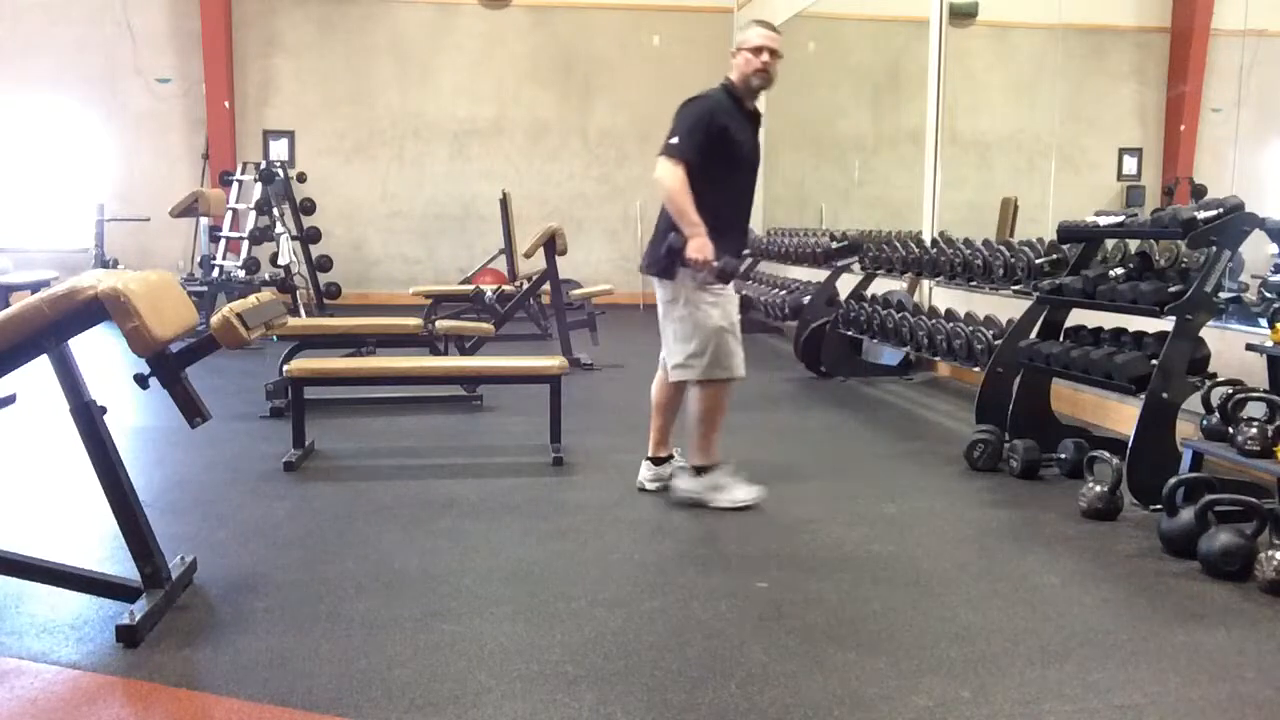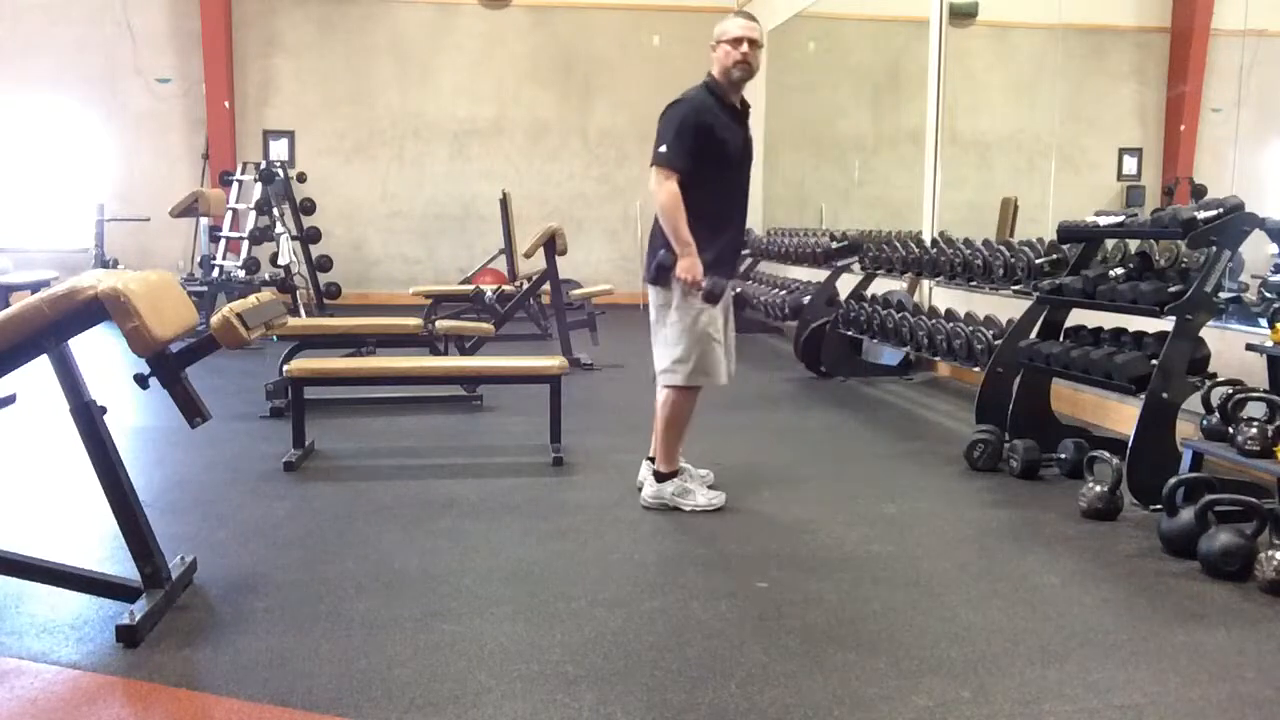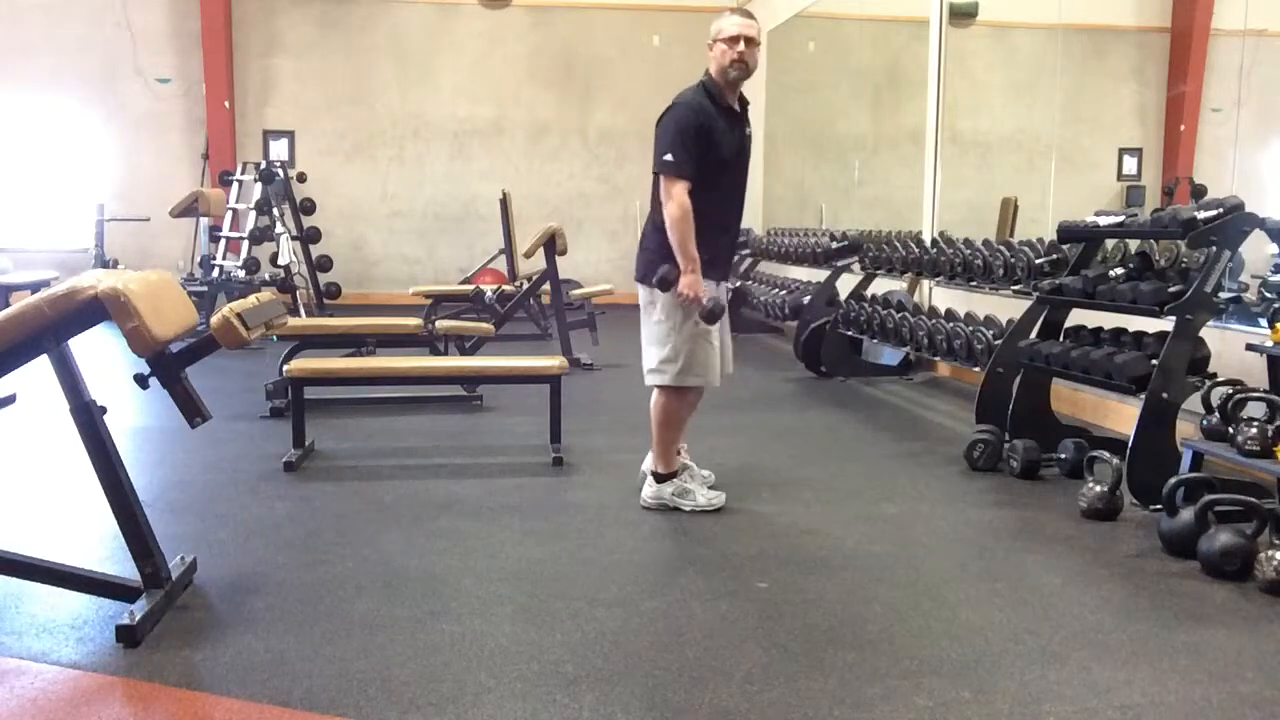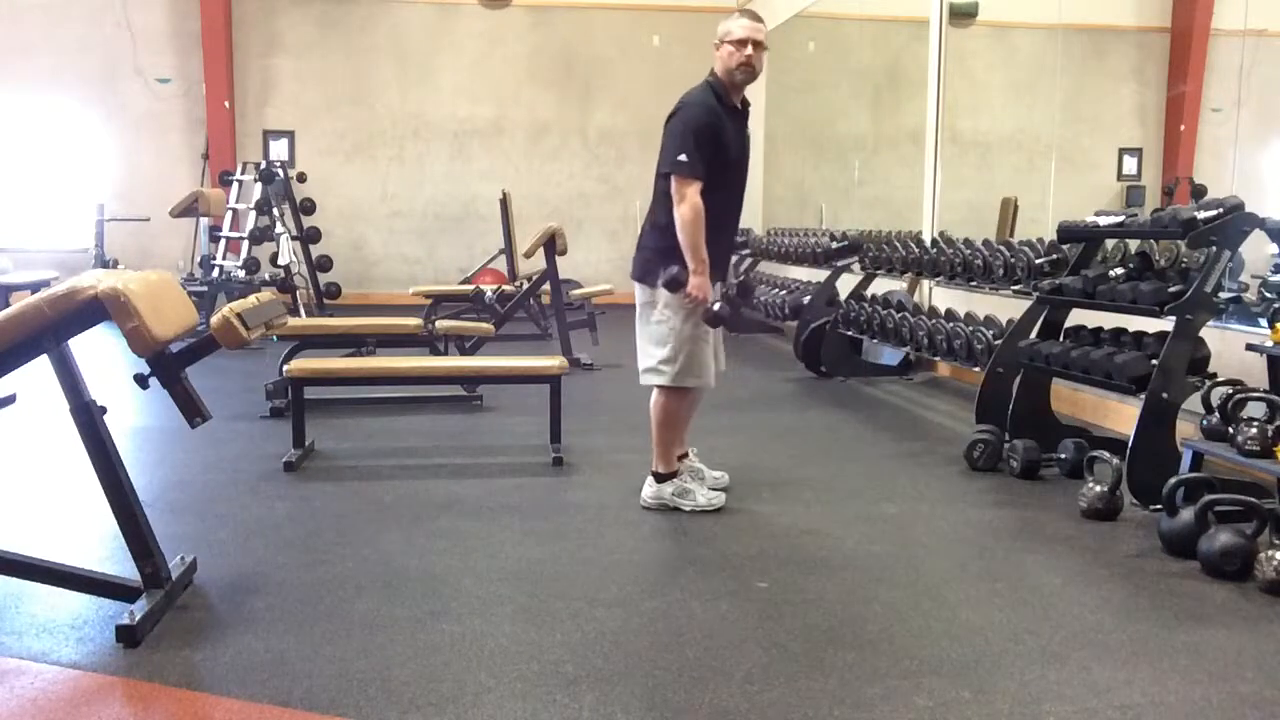
dt=0.2s
person 1, frame 1
left shoulder: (747, 119)
right shoulder: (707, 108)
right elbow: (668, 171)
right wrist: (695, 235)
left hip: (706, 262)
right hip: (691, 262)
left knee: (677, 365)
right knee: (715, 367)
left ankle: (657, 461)
right ankle: (702, 472)
person 1, frame 2
left shoulder: (739, 114)
right shoulder: (691, 109)
right elbow: (663, 184)
right wrist: (686, 254)
left hip: (715, 267)
right hip: (687, 268)
left knee: (686, 370)
right knee: (688, 373)
left ankle: (658, 461)
right ankle: (665, 480)
person 1, frame 3
left shoulder: (738, 112)
right shoulder: (689, 111)
right elbow: (673, 195)
right wrist: (687, 270)
left hip: (711, 269)
right hip: (678, 269)
left knee: (705, 371)
right knee: (679, 373)
left ankle: (667, 455)
right ankle: (664, 480)
person 1, frame 4
left shoulder: (737, 110)
right shoulder: (697, 110)
right elbow: (685, 196)
right wrist: (698, 272)
left hip: (698, 266)
right hip: (675, 268)
left knee: (697, 372)
right knee: (676, 374)
left ankle: (679, 458)
right ankle: (663, 480)
